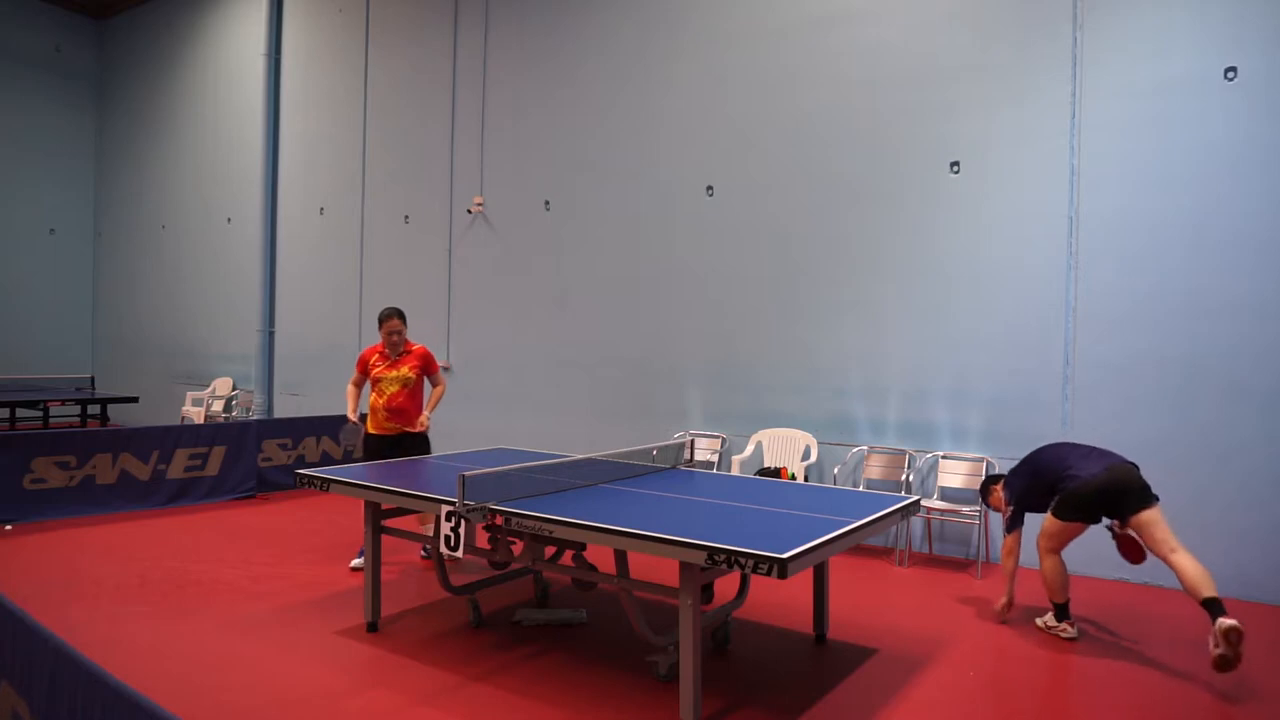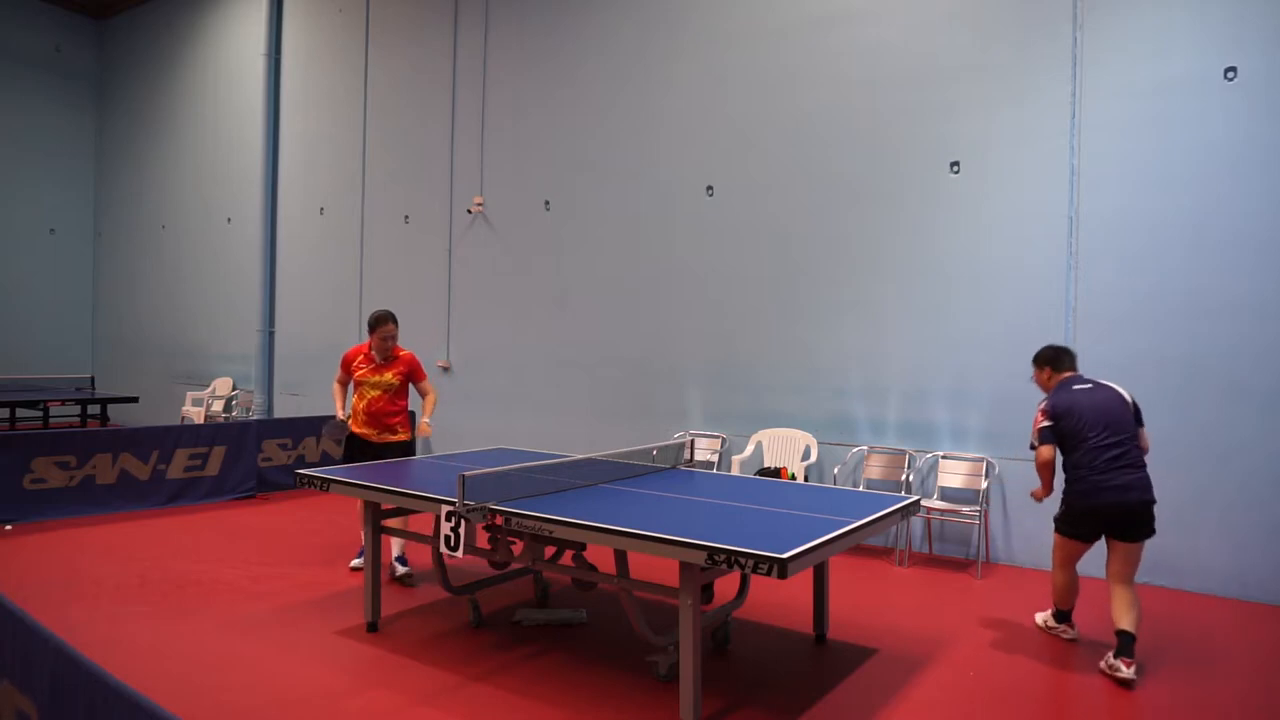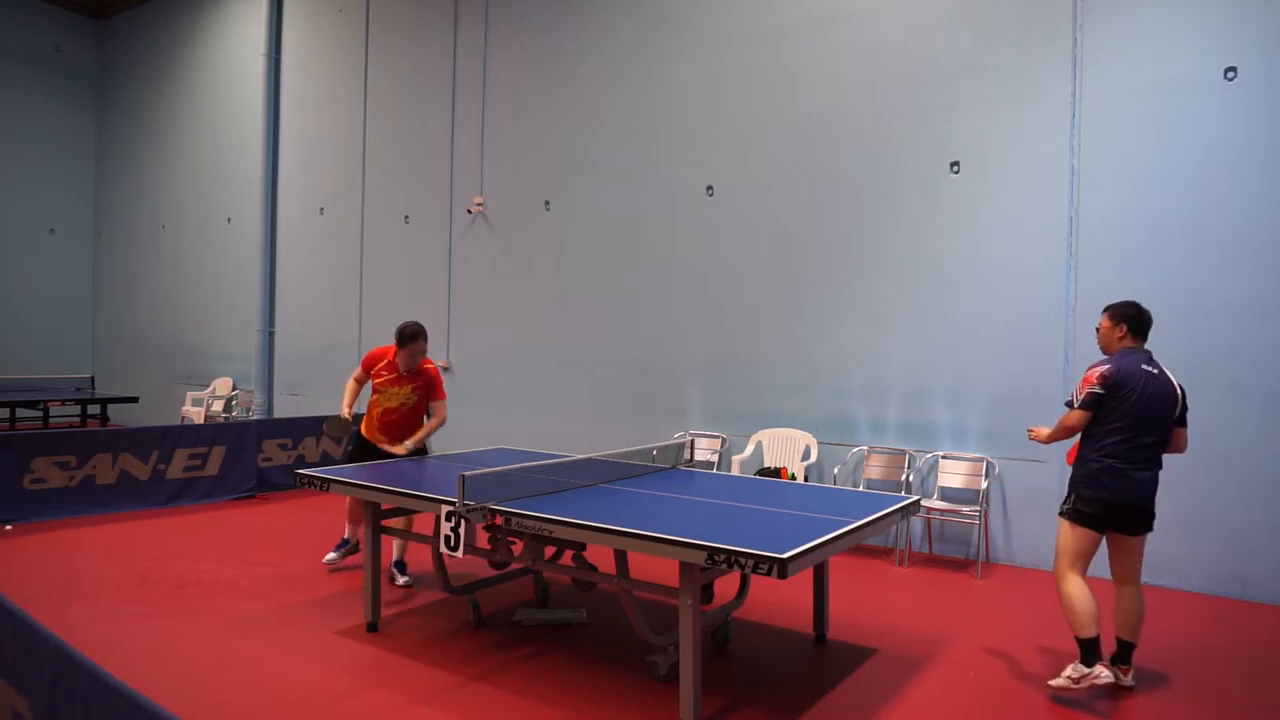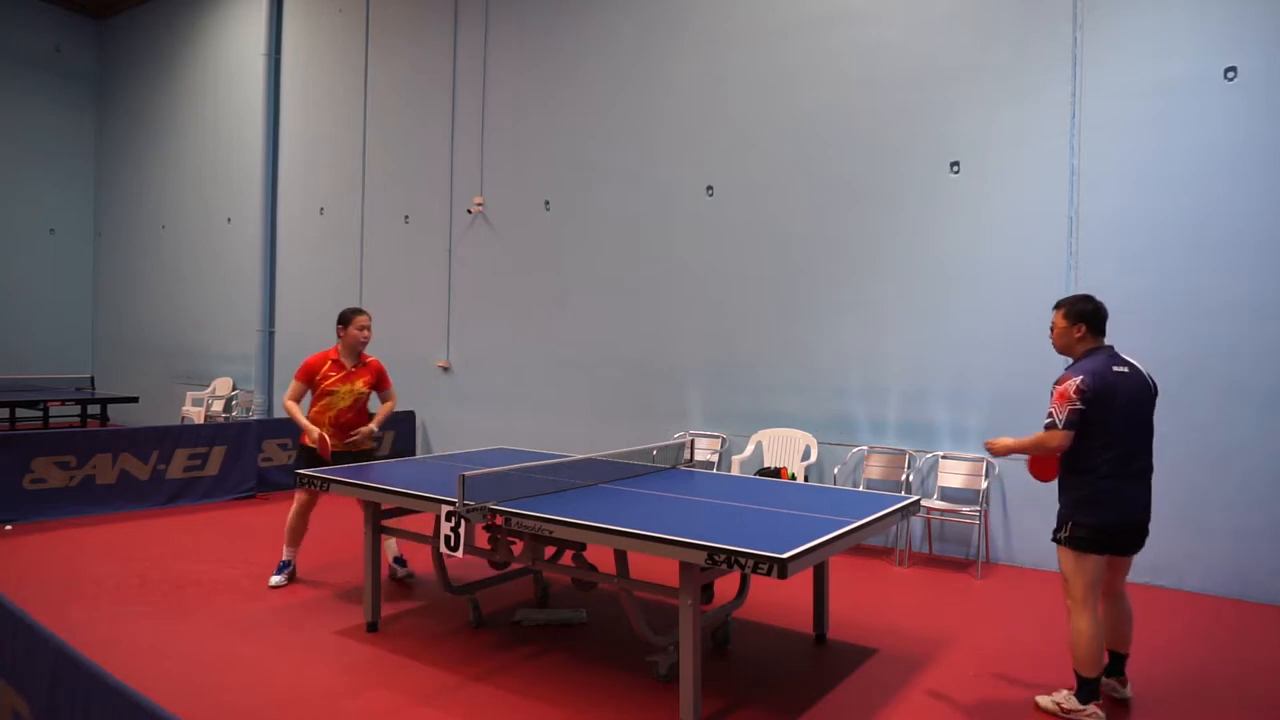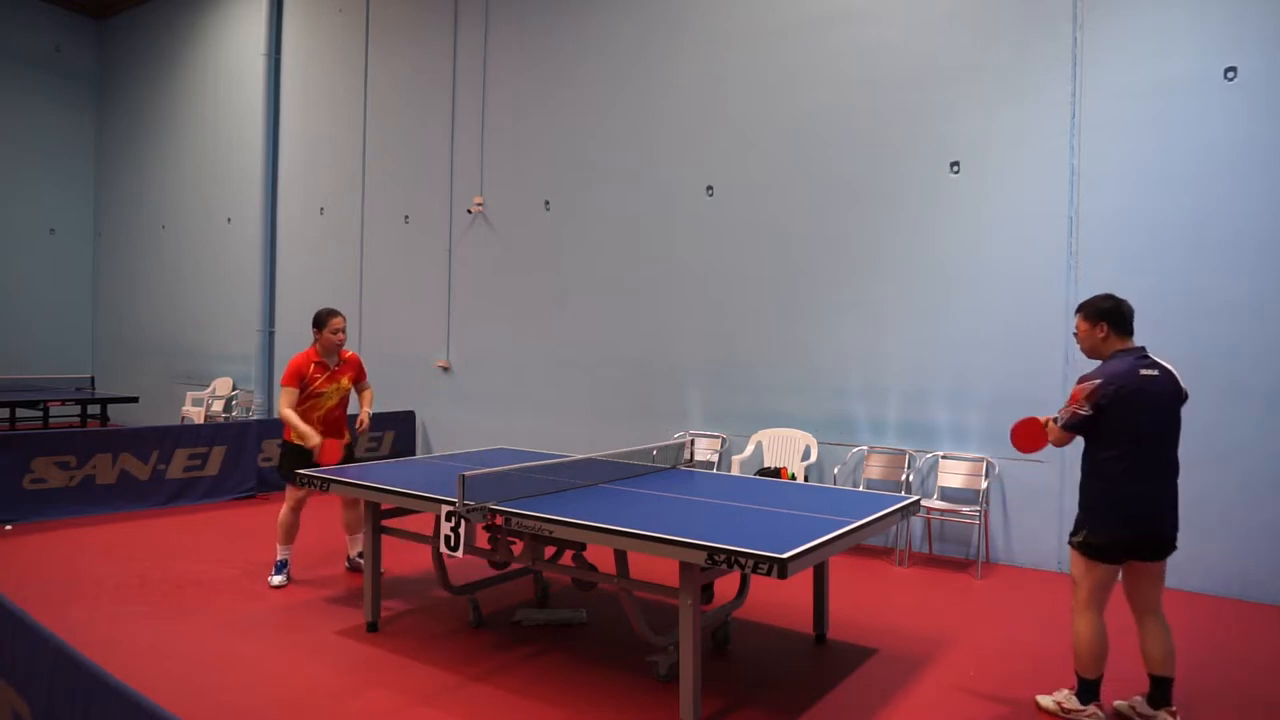
dt=0.7s
person 1, frame 1
left shoulder: (1013, 488)
left elbow: (1011, 548)
left wrist: (1008, 594)
right wrist: (1120, 515)
left hip: (1084, 485)
right hip: (1125, 472)
left knee: (1047, 547)
right knee: (1172, 550)
left ankle: (1061, 619)
right ankle: (1220, 618)
person 1, frame 2
left shoulder: (1051, 406)
right shoulder: (1117, 392)
left elbow: (1045, 458)
right elbow: (1143, 445)
left wrist: (1044, 489)
left hip: (1086, 496)
right hip: (1137, 495)
left knee: (1063, 563)
right knee: (1122, 582)
left ankle: (1062, 622)
right ankle: (1124, 657)
person 1, frame 3
left shoulder: (1105, 371)
right shoulder: (1171, 383)
left elbow: (1074, 422)
right elbow: (1178, 443)
left wrist: (1047, 435)
left hip: (1095, 488)
right hip: (1140, 493)
left knee: (1069, 572)
right knee: (1128, 581)
left ankle: (1091, 664)
right ankle: (1122, 665)
person 1, frame 4
left shoulder: (1077, 379)
right shoulder: (1139, 375)
left elbow: (1057, 442)
left wrist: (1008, 445)
left hip: (1089, 510)
right hip: (1135, 508)
left knee: (1082, 604)
right knee: (1114, 593)
right ankle: (1116, 677)
person 1, frame 5
left shoulder: (1098, 382)
right shoulder: (1170, 377)
left elbow: (1059, 437)
left wrist: (1059, 418)
right wrist: (1073, 417)
left hip: (1107, 517)
right hip: (1158, 516)
left knee: (1087, 608)
right knee: (1148, 609)
person 2, frame 1
left shoulder: (421, 354)
right shoulder: (368, 356)
left elbow: (439, 385)
right elbow: (354, 384)
left wrist: (426, 413)
right wrist: (351, 410)
left hip: (412, 433)
right hip: (377, 433)
left ankle: (429, 544)
right ankle: (368, 548)
person 2, frame 2
left shoulder: (407, 360)
right shoulder: (353, 356)
left elbow: (429, 393)
right elbow: (340, 383)
left wrist: (425, 420)
right wrist: (340, 408)
left hip: (396, 440)
right hip: (360, 437)
left ankle: (398, 558)
right ankle: (366, 548)
person 2, frame 3
left shoulder: (430, 373)
right shoulder: (377, 357)
left elbow: (438, 417)
right elbow: (356, 379)
left wrist: (408, 446)
right wrist: (347, 406)
left hip: (405, 447)
right hip: (369, 438)
left ankle: (397, 563)
right ankle: (350, 540)
person 2, frame 4
left shoulder: (374, 367)
right shoulder: (316, 363)
left elbow: (390, 401)
right elbow: (289, 401)
left wrist: (372, 426)
right wrist: (308, 428)
left hip: (356, 447)
right hip: (317, 446)
right knee: (303, 504)
left ankle: (395, 561)
right ankle: (287, 563)
person 2, frame 5
left shoulder: (352, 361)
right shoulder: (299, 364)
left elbow: (365, 389)
right elbow: (284, 410)
left wrist: (365, 411)
right wrist: (308, 433)
left hip: (338, 441)
right hip: (302, 443)
left knee: (352, 496)
right knee: (294, 500)
left ankle: (356, 556)
right ankle: (282, 563)
